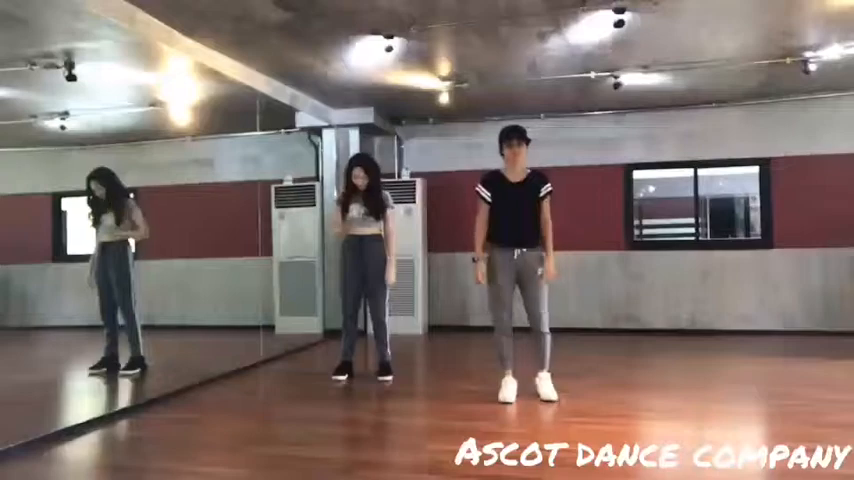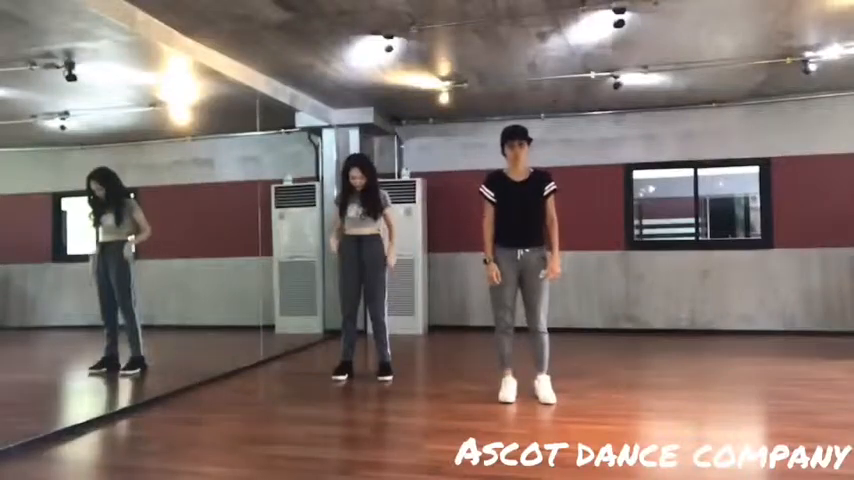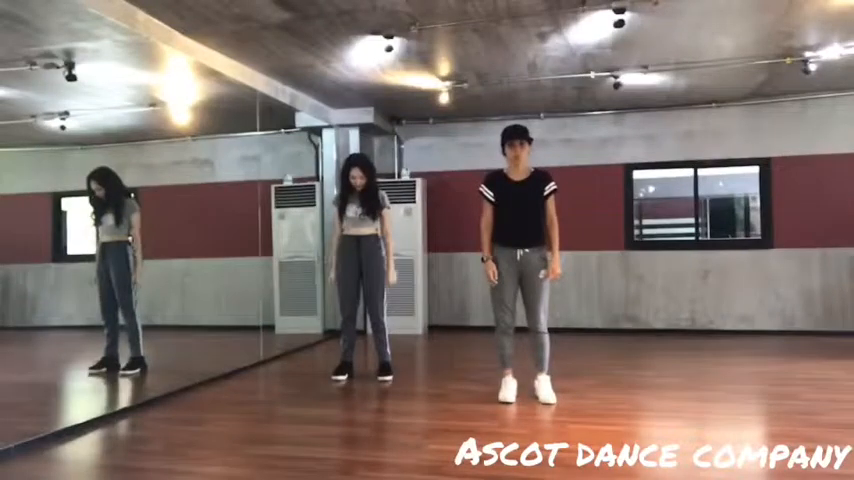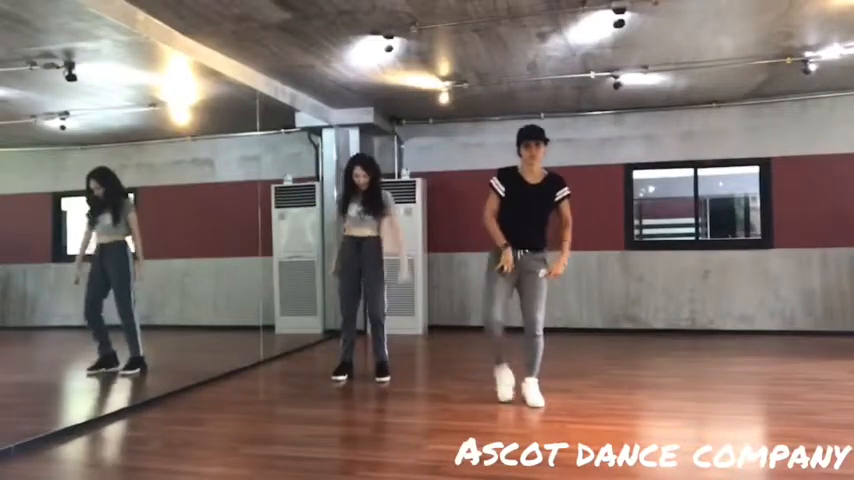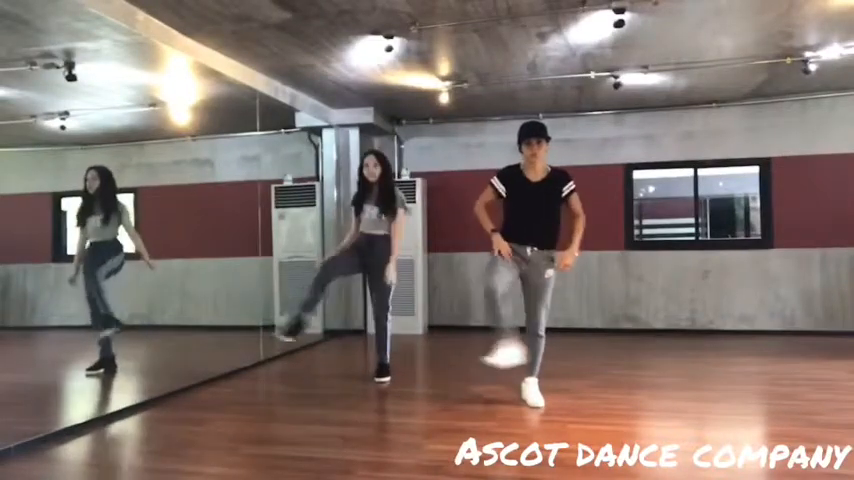
dt=0.5s
person 1, frame 1
left shoulder: (539, 180)
right shoulder: (490, 181)
left elbow: (546, 220)
right elbow: (482, 222)
left wrist: (549, 257)
right wrist: (479, 258)
left hip: (532, 255)
right hip: (500, 256)
left knee: (540, 320)
right knee: (502, 321)
left ankle: (543, 375)
right ankle: (508, 377)
person 1, frame 2
left shoulder: (543, 179)
right shoulder: (493, 181)
left elbow: (551, 219)
right elbow: (488, 222)
left wrist: (555, 255)
right wrist: (489, 259)
left hip: (535, 255)
right hip: (503, 255)
left knee: (538, 321)
right knee: (503, 320)
left ankle: (542, 378)
right ankle: (507, 378)
person 1, frame 3
left shoulder: (543, 179)
right shoulder: (493, 181)
left elbow: (551, 220)
right elbow: (486, 223)
left wrist: (555, 257)
right wrist: (487, 259)
left hip: (535, 255)
right hip: (503, 256)
left knee: (539, 321)
right knee: (504, 321)
left ankle: (542, 378)
right ankle: (508, 378)
person 1, frame 4
left shoulder: (556, 183)
right shoulder: (504, 177)
left elbow: (566, 222)
right elbow: (489, 215)
left wrist: (563, 257)
right wrist: (504, 247)
left hip: (535, 259)
right hip: (504, 255)
left knee: (535, 323)
right knee: (493, 317)
left ankle: (531, 382)
right ankle: (502, 368)
person 1, frame 5
left shoulder: (560, 179)
right shoulder: (507, 176)
left elbow: (579, 215)
right elbow: (479, 206)
left wrist: (573, 249)
right wrist: (494, 234)
left hip: (542, 256)
right hip: (509, 249)
left knee: (537, 323)
right knee: (493, 287)
left ankle: (530, 382)
right ankle: (508, 343)
person 2, frame 1
left shoulder: (382, 197)
right shoulder: (345, 198)
left elbow: (389, 232)
right elbow: (338, 227)
left wrist: (392, 264)
right wrist: (338, 228)
left hip: (374, 249)
right hip: (351, 250)
left knee: (378, 309)
right knee: (349, 308)
left ankle: (384, 362)
right ankle: (346, 361)
person 2, frame 2
left shoulder: (380, 196)
right shoulder: (343, 197)
left elbow: (391, 225)
left wrist: (393, 247)
right wrist: (333, 236)
left hip: (372, 248)
right hip: (349, 250)
left knee: (377, 308)
right knee: (348, 308)
left ankle: (384, 361)
right ankle: (346, 361)
person 2, frame 3
left shoulder: (379, 197)
right shoulder: (342, 198)
left elbow: (386, 232)
right elbow: (338, 231)
left wrist: (391, 265)
right wrist: (334, 263)
left hip: (371, 249)
right hip: (347, 250)
left knee: (376, 309)
right knee: (347, 309)
left ankle: (385, 361)
right ankle: (346, 361)
person 2, frame 4
left shoulder: (383, 197)
right shoulder: (347, 197)
left elbow: (395, 231)
left wrist: (404, 262)
right wrist: (337, 259)
left hip: (371, 250)
right hip: (348, 250)
left knee: (375, 309)
right knee: (348, 309)
left ankle: (382, 362)
right ankle: (346, 361)
person 2, frame 5
left shoulder: (395, 197)
right shoulder: (361, 196)
left elbow: (397, 232)
left wrist: (391, 264)
right wrist: (339, 251)
left hip: (381, 252)
right hip: (360, 245)
left knee: (381, 309)
right knee: (326, 270)
left ankle: (383, 364)
right ankle: (299, 320)
person 3, frame 1
left shoulder: (127, 205)
right shoulder: (100, 208)
left elbow: (144, 232)
right elbow: (98, 239)
left wrist: (121, 233)
right wrist: (92, 266)
left hip: (119, 255)
right hip: (102, 257)
left knee: (126, 307)
right knee: (107, 309)
left ankle: (137, 358)
right ankle: (110, 357)
person 3, frame 2
left shoulder: (128, 204)
right shoulder: (100, 207)
left elbow: (147, 230)
left wrist: (131, 243)
right wrist: (95, 254)
left hip: (118, 255)
right hip: (102, 256)
left knee: (126, 307)
right knee: (107, 310)
left ankle: (137, 358)
right ankle: (110, 357)
person 3, frame 3
left shoulder: (128, 205)
right shoulder: (101, 208)
left elbow: (136, 237)
right elbow: (100, 238)
left wrist: (137, 267)
right wrist: (97, 265)
left hip: (120, 254)
right hip: (103, 256)
left knee: (127, 307)
right knee: (107, 310)
left ankle: (137, 358)
right ankle: (110, 357)
person 3, frame 4
left shoulder: (125, 205)
right shoulder: (95, 209)
left elbow: (135, 235)
right elbow: (86, 238)
left wrist: (139, 261)
right wrist: (78, 265)
left hip: (119, 254)
right hip: (100, 257)
left knee: (124, 307)
right knee: (90, 310)
left ankle: (137, 358)
right ankle: (107, 355)
person 3, frame 5
left shoulder: (117, 207)
right shoulder: (86, 208)
left elbow: (133, 234)
right elbow: (82, 240)
left wrist: (146, 257)
right wrist: (75, 268)
left hip: (112, 252)
right hip: (93, 254)
left knee: (93, 276)
right knee: (95, 304)
left ankle: (109, 321)
right ankle: (107, 358)
